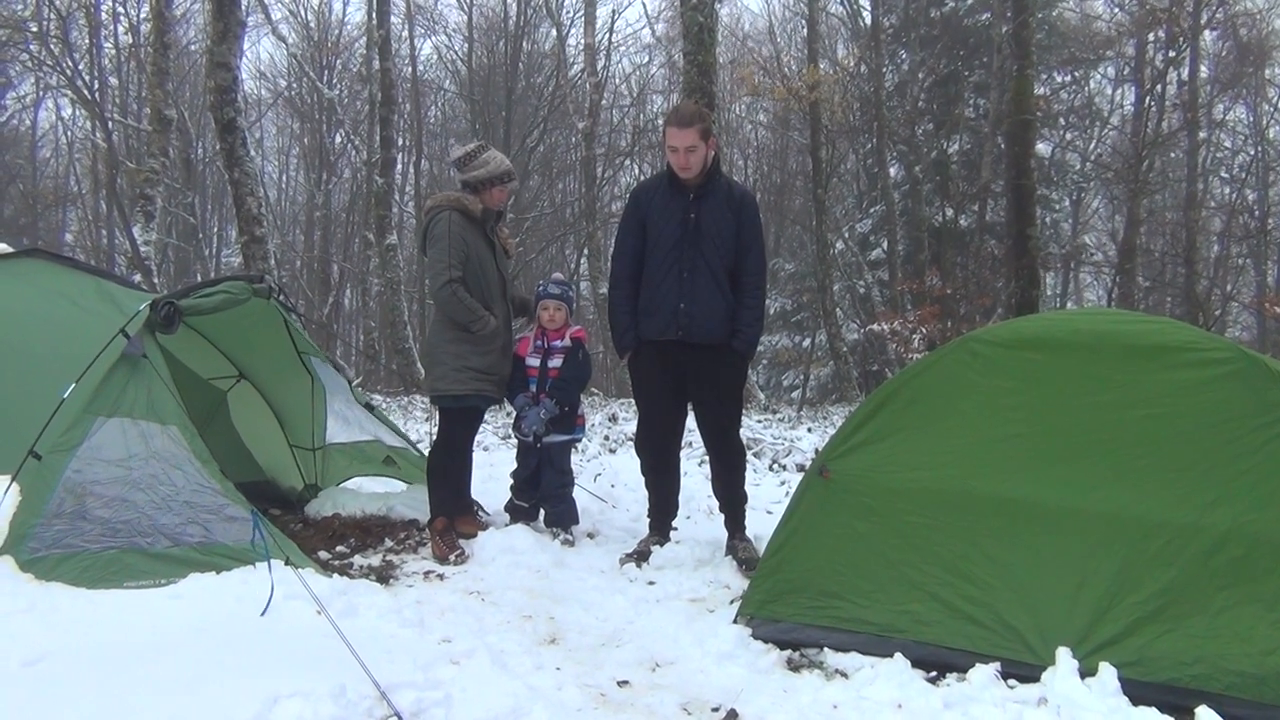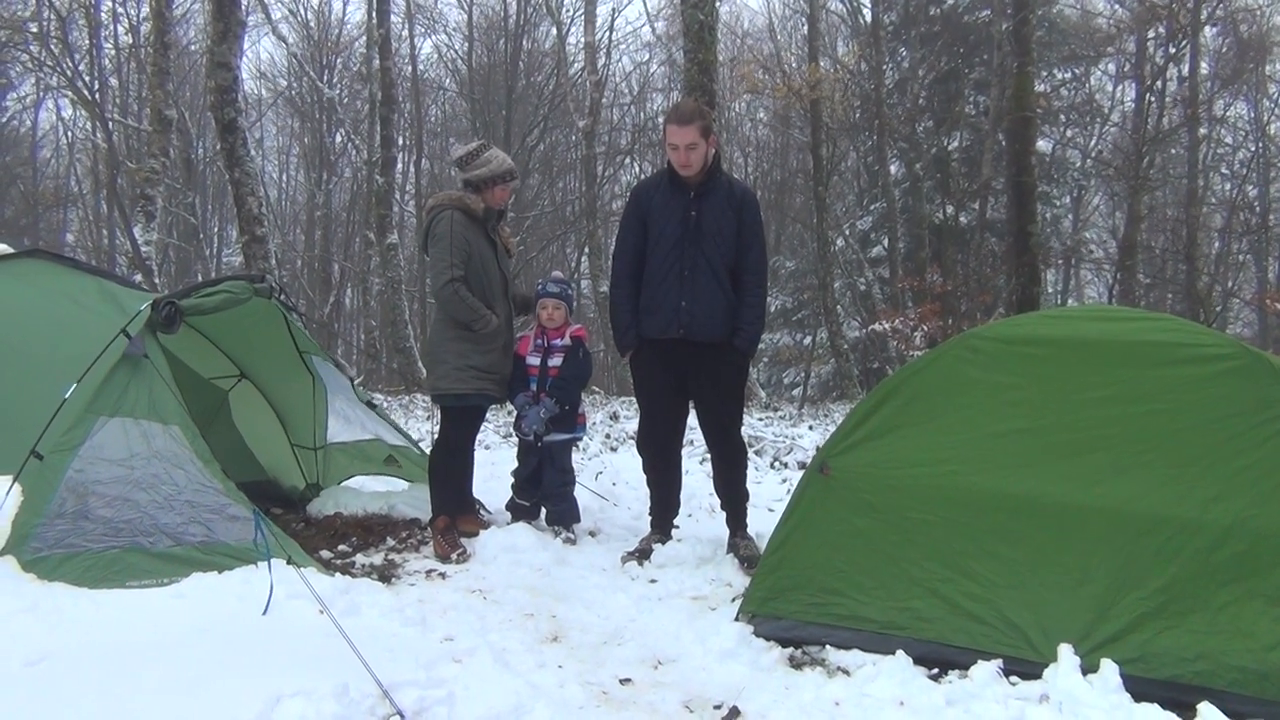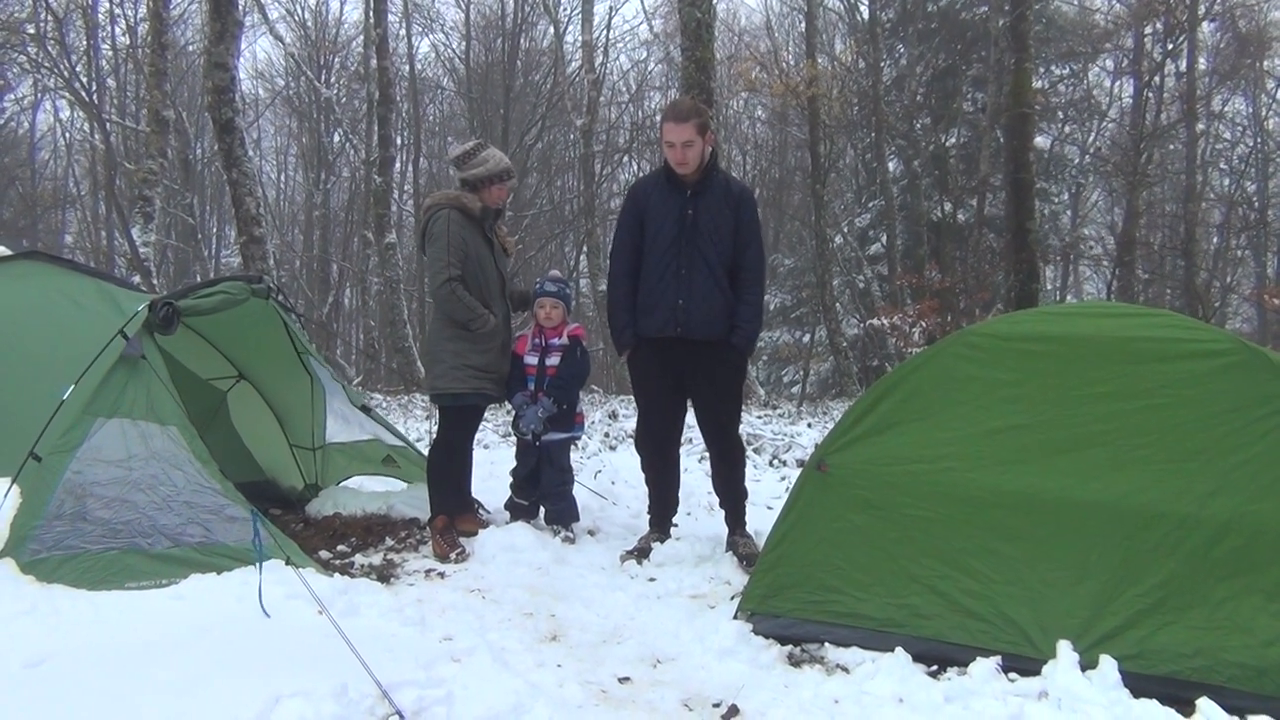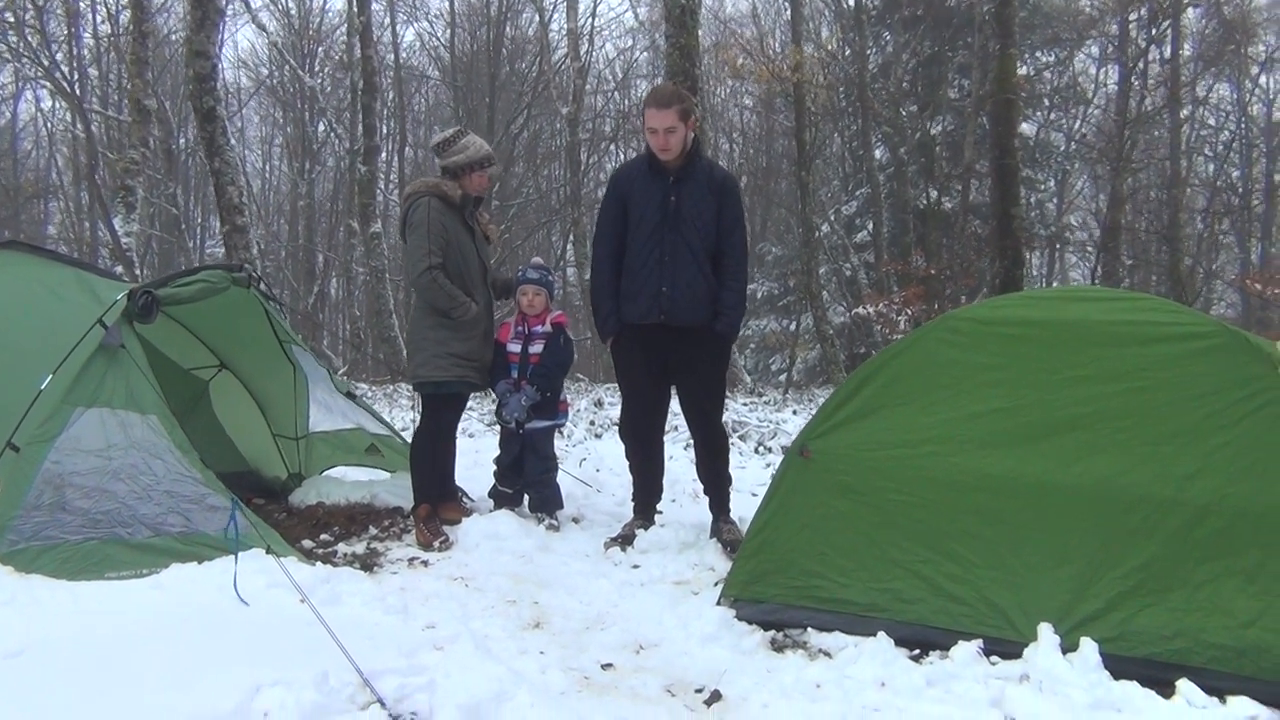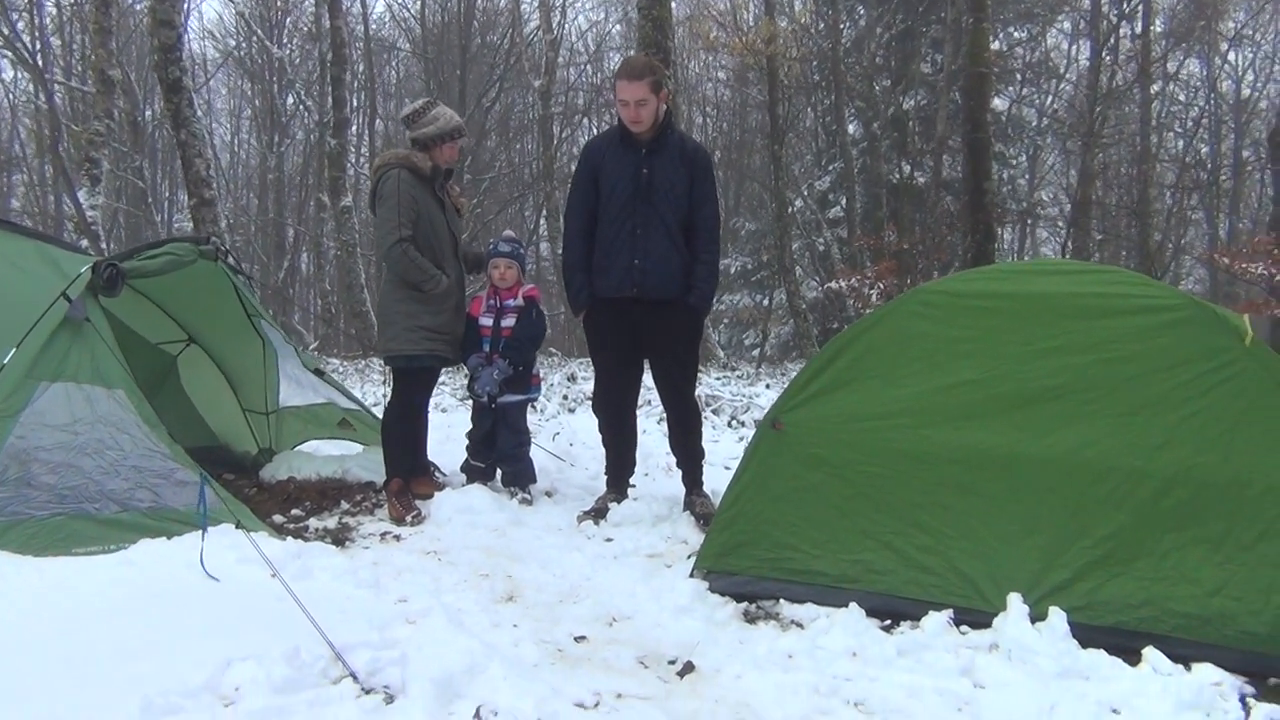
dt=0.4s
person 1, frame 1
left shoulder: (737, 200)
right shoulder: (646, 196)
left elbow: (752, 278)
right elbow: (623, 272)
left wrist: (744, 343)
right wrist: (625, 338)
left hip: (717, 347)
right hip: (655, 346)
left knee: (724, 444)
right knee: (656, 444)
left ankle: (737, 532)
right ankle: (658, 529)
person 1, frame 2
left shoulder: (738, 198)
right shoulder: (647, 195)
left elbow: (753, 276)
right elbow: (624, 270)
left wrist: (745, 341)
right wrist: (627, 337)
left hip: (718, 345)
right hip: (656, 344)
left knee: (725, 442)
right knee: (658, 443)
left ankle: (738, 529)
right ankle: (660, 527)
person 1, frame 3
left shoulder: (735, 196)
right shoulder: (643, 193)
left elbow: (751, 274)
right elbow: (621, 269)
left wrist: (743, 339)
right wrist: (624, 335)
left hip: (715, 344)
right hip: (654, 343)
left knee: (723, 441)
right knee: (656, 442)
left ankle: (737, 528)
right ankle: (659, 525)
person 1, frame 4
left shoulder: (718, 182)
right shoulder: (626, 180)
left elbow: (734, 260)
right elbow: (605, 256)
left wrist: (726, 325)
right wrist: (608, 322)
left hip: (699, 330)
right hip: (638, 330)
left knee: (707, 427)
right knee: (640, 429)
left ankle: (721, 514)
right ankle: (643, 512)
person 1, frame 5
left shoulder: (690, 155)
right shoulder: (598, 152)
left elbow: (706, 233)
right elbow: (577, 229)
left wrist: (700, 298)
right wrist: (580, 296)
left hip: (672, 303)
right hip: (610, 303)
left knee: (680, 400)
right knee: (613, 402)
left ankle: (694, 487)
right ankle: (616, 485)
person 2, frame 1
left shoulder: (487, 226)
right shoulder: (449, 222)
right elbow: (444, 288)
left wrist: (530, 307)
right wrist: (487, 325)
left hip: (482, 356)
right hip: (457, 357)
left knee: (465, 437)
right knee: (452, 438)
left ankle: (461, 510)
right ankle: (441, 526)
person 2, frame 2
left shoulder: (488, 225)
right shoulder: (451, 221)
right elbow: (446, 287)
left wrist: (535, 303)
right wrist: (490, 323)
left hip: (483, 355)
right hip: (458, 356)
left knee: (467, 436)
right knee: (453, 437)
left ankle: (463, 510)
right ankle: (443, 524)
person 2, frame 3
left shoulder: (485, 224)
right shoulder: (448, 220)
right elbow: (444, 287)
left wrist: (532, 299)
right wrist: (487, 323)
left hip: (481, 354)
right hip: (456, 355)
left knee: (465, 435)
right knee: (452, 435)
left ankle: (462, 509)
right ankle: (442, 524)
person 2, frame 4
left shoulder: (467, 212)
right shoulder: (428, 208)
right elbow: (423, 275)
left wrist: (516, 286)
right wrist: (469, 310)
left hip: (464, 342)
right hip: (439, 343)
left knee: (449, 423)
right knee: (435, 424)
left ankle: (446, 498)
right ankle: (425, 512)
person 2, frame 5
left shoulder: (437, 184)
right shoulder: (398, 180)
right elbow: (394, 248)
left wrist: (486, 260)
right wrist: (439, 283)
left hip: (435, 315)
right hip: (410, 316)
left knee: (420, 397)
right knee: (407, 397)
left ankle: (418, 472)
right ankle: (397, 486)
person 3, frame 1
left shoulder: (575, 345)
right shoulder: (526, 344)
left elbow: (571, 384)
right elbow: (515, 381)
left wrist: (544, 411)
right wrist: (525, 406)
left hip: (561, 423)
right hip: (528, 424)
left knee: (557, 476)
right knee: (525, 472)
left ankle: (561, 523)
right ankle: (520, 516)
person 3, frame 2
left shoulder: (575, 344)
right shoulder: (526, 343)
left elbow: (571, 383)
right elbow: (515, 380)
left wrist: (544, 410)
right wrist: (525, 405)
left hip: (561, 422)
right hip: (529, 423)
left knee: (558, 475)
right knee: (526, 471)
left ankle: (562, 522)
right ankle: (521, 515)
person 3, frame 3
left shoulder: (573, 343)
right shoulder: (524, 342)
left elbow: (569, 382)
right elbow: (513, 379)
left wrist: (542, 409)
right wrist: (523, 405)
left hip: (559, 421)
right hip: (527, 423)
left knee: (556, 473)
right knee: (525, 470)
left ankle: (561, 521)
right ankle: (520, 514)
person 3, frame 4
left shoulder: (556, 331)
right shoulder: (508, 330)
left elbow: (552, 370)
right elbow: (497, 367)
left wrist: (526, 396)
right wrist: (506, 393)
left hip: (543, 409)
right hip: (510, 411)
left knee: (540, 461)
right knee: (508, 458)
left ankle: (545, 509)
right ankle: (504, 503)
person 3, frame 5
left shoulder: (528, 304)
right shoulder: (480, 303)
left elbow: (525, 343)
right elbow: (469, 341)
left wrist: (498, 370)
right wrist: (478, 366)
left hip: (515, 383)
right hip: (483, 385)
left knee: (512, 436)
right knee: (481, 433)
left ankle: (518, 483)
right ankle: (477, 477)
